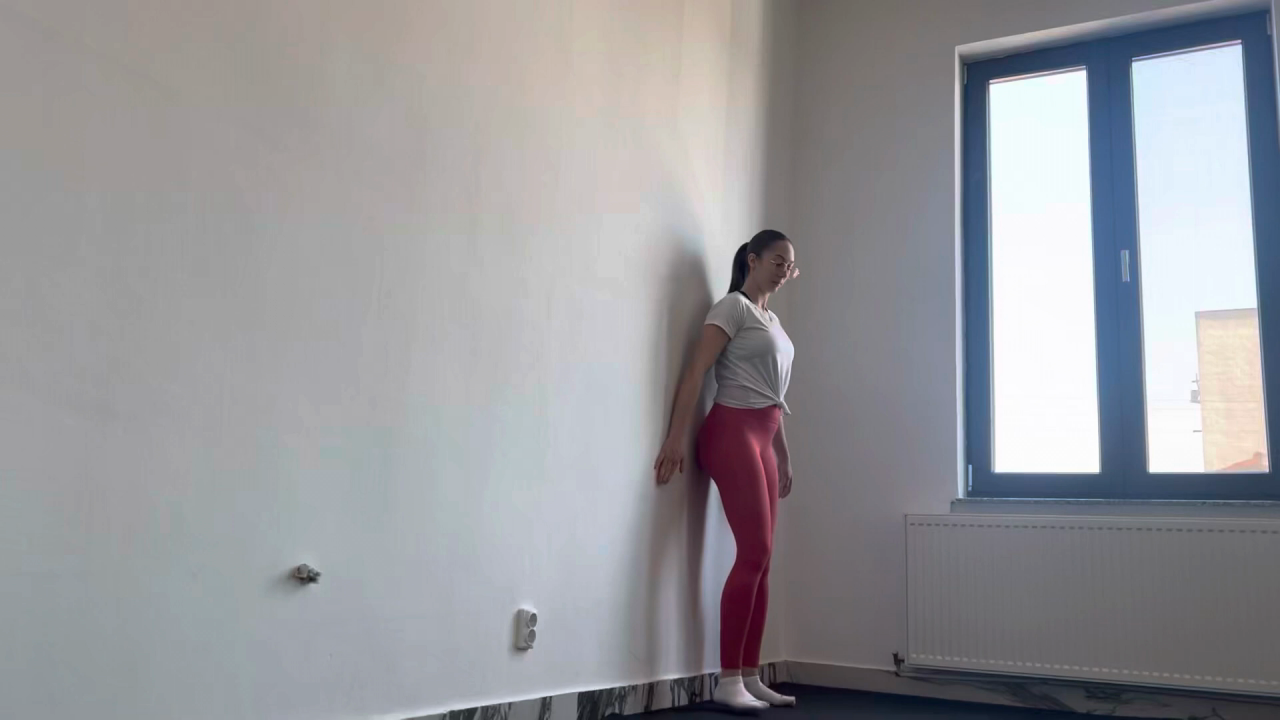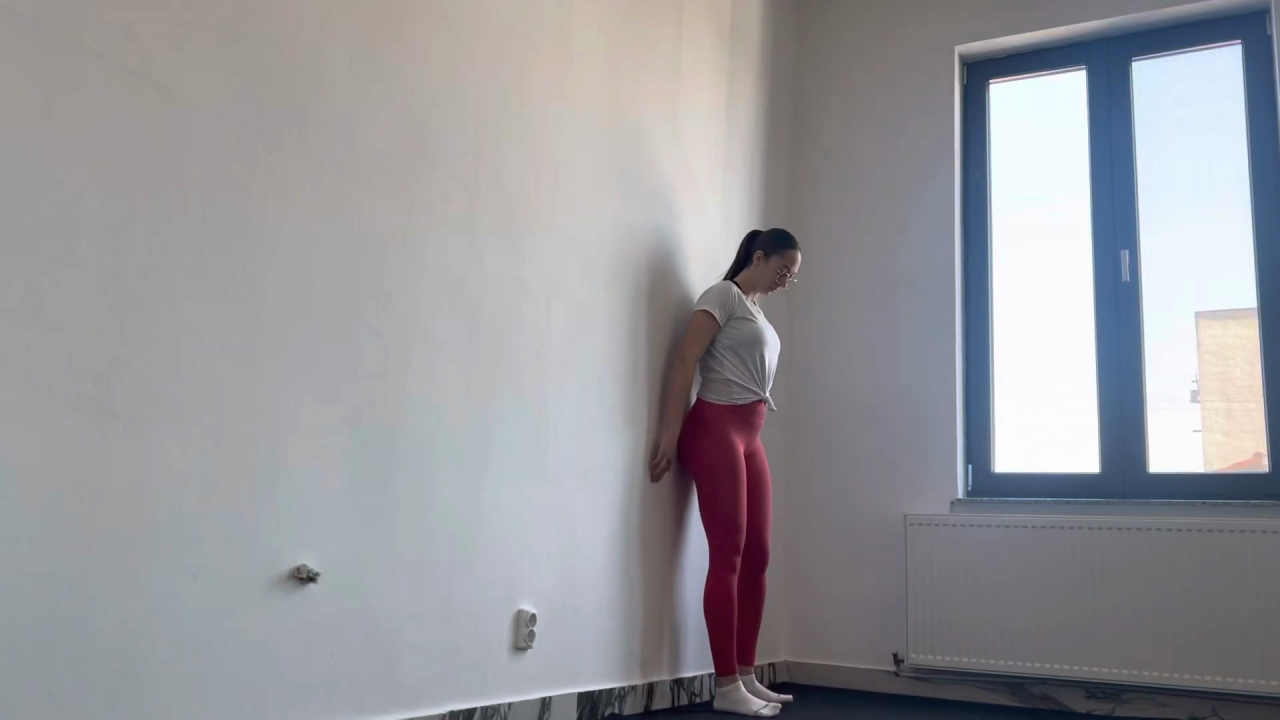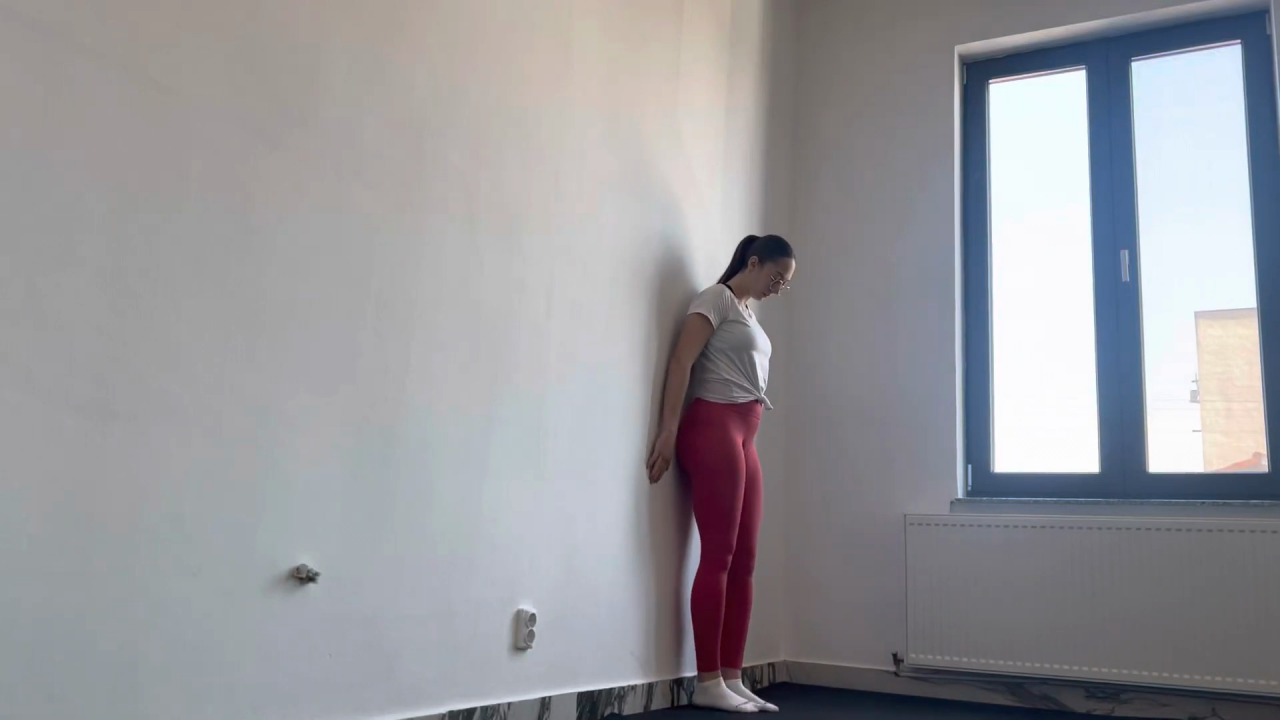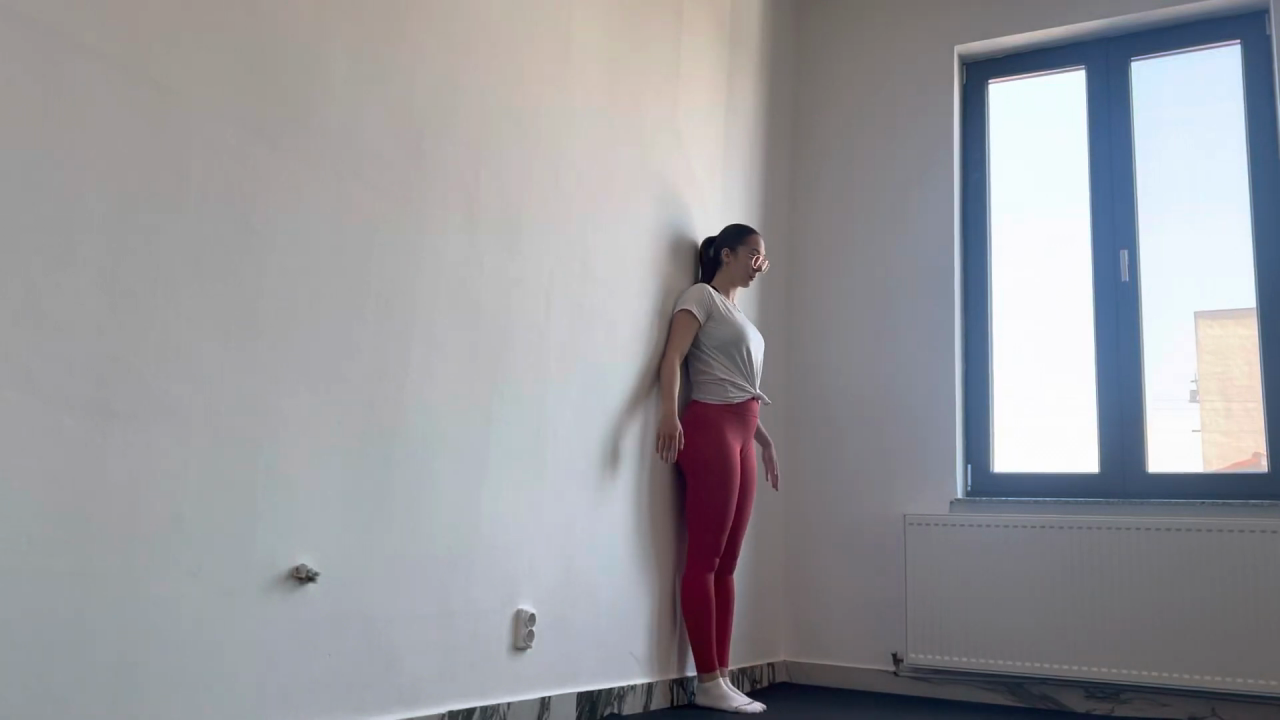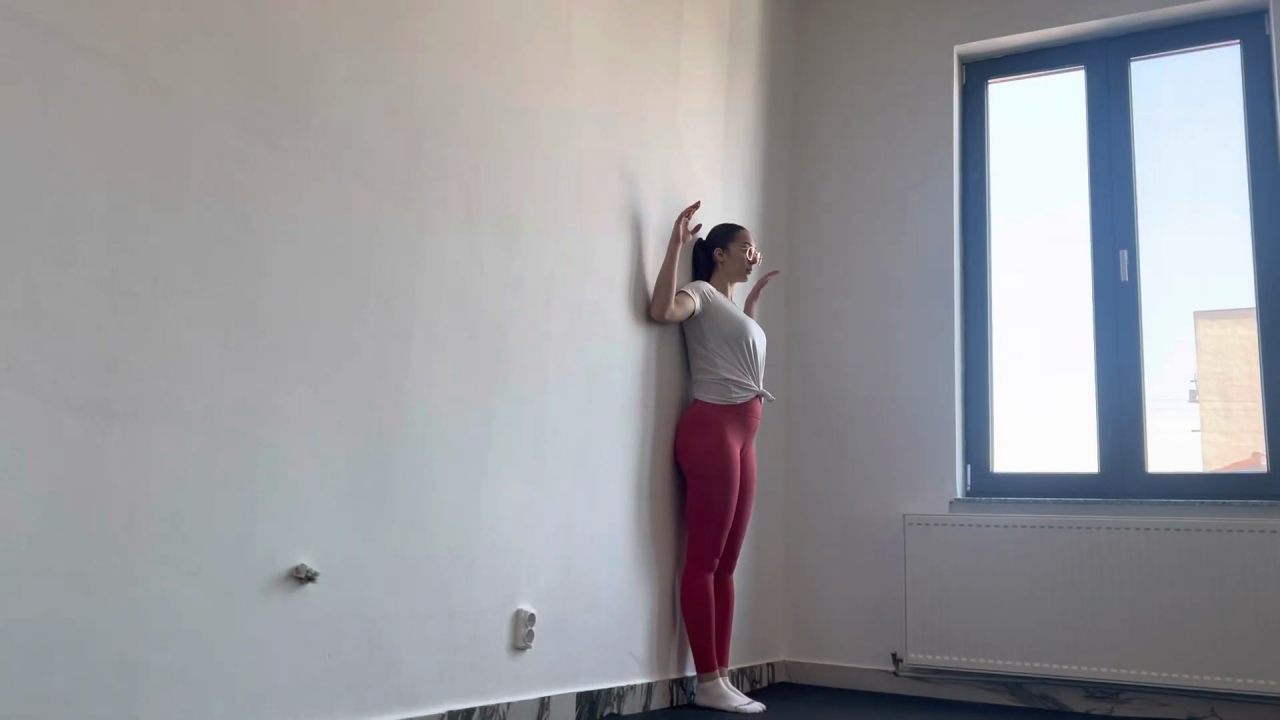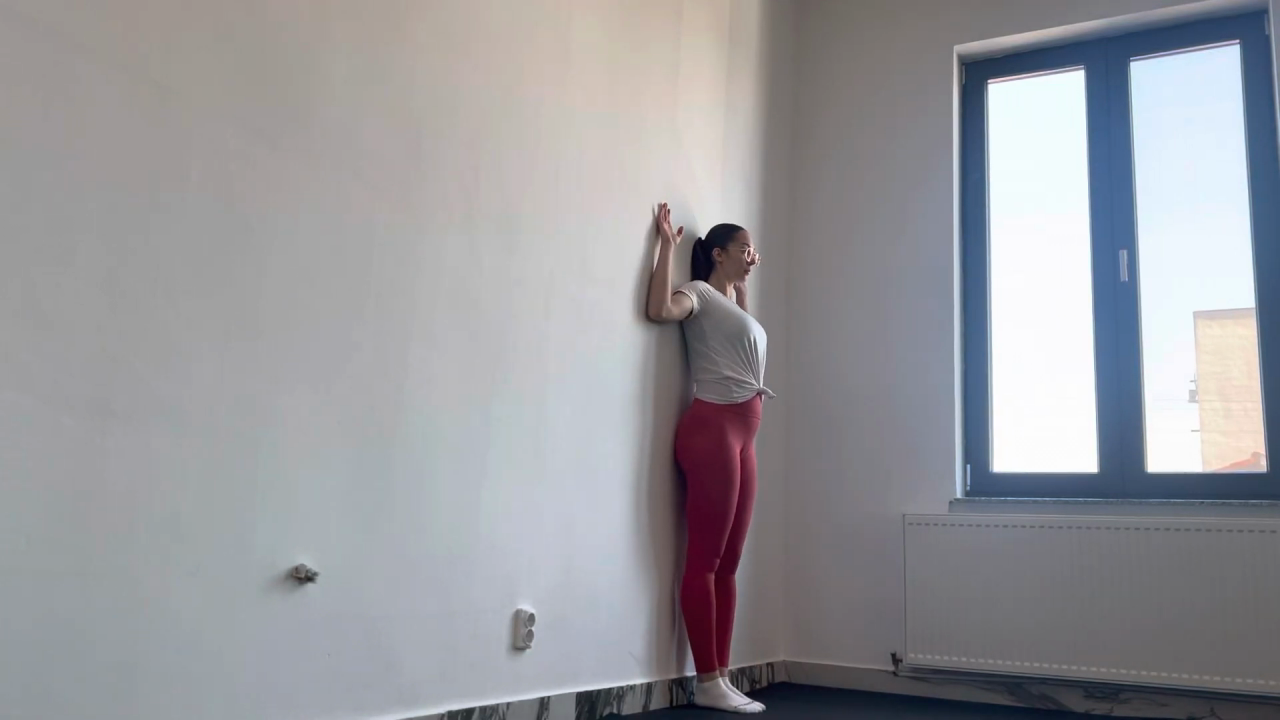
dt=0.7s
person 1, frame 1
left shoulder: (772, 318)
right shoulder: (732, 307)
right elbow: (696, 371)
left wrist: (784, 456)
right wrist: (676, 437)
left hip: (761, 437)
right hip: (732, 432)
left knee: (761, 559)
right knee: (754, 552)
left ankle: (749, 677)
right ankle: (728, 680)
person 1, frame 2
left shoulder: (755, 310)
right shoulder: (723, 295)
right elbow: (685, 361)
right wrist: (670, 432)
left hip: (749, 434)
right hip: (716, 429)
left knee: (757, 556)
right knee: (727, 556)
left ankle: (745, 676)
person 1, frame 3
left shoulder: (748, 313)
right shoulder: (716, 299)
right elbow: (681, 362)
left wrist: (741, 439)
right wrist: (668, 430)
left hip: (744, 434)
right hip: (714, 427)
left knee: (744, 559)
right knee: (718, 555)
left ankle: (732, 679)
right ankle: (708, 681)
person 1, frame 4
left shoulder: (735, 309)
right shoulder: (701, 296)
right elbow: (672, 357)
left wrist: (765, 438)
right wrist: (669, 414)
left hip: (742, 434)
right hip: (711, 428)
left knee: (726, 562)
right knee: (704, 558)
left ankle: (721, 678)
right ankle: (708, 681)
person 1, frame 5
left shoulder: (730, 304)
right shoulder: (699, 293)
right elbow: (661, 310)
left wrist: (755, 297)
right wrist: (676, 244)
left hip: (741, 433)
right hip: (711, 428)
left knee: (726, 562)
right knee: (704, 559)
left ankle: (721, 677)
right ankle: (707, 682)
person 1, frame 6
left shoulder: (729, 301)
right shoulder: (698, 292)
right elbow: (659, 309)
left wrist: (742, 287)
right wrist: (667, 246)
left hip: (740, 434)
right hip: (712, 428)
left knee: (728, 563)
right knee: (705, 560)
left ankle: (721, 677)
right ankle: (707, 682)
